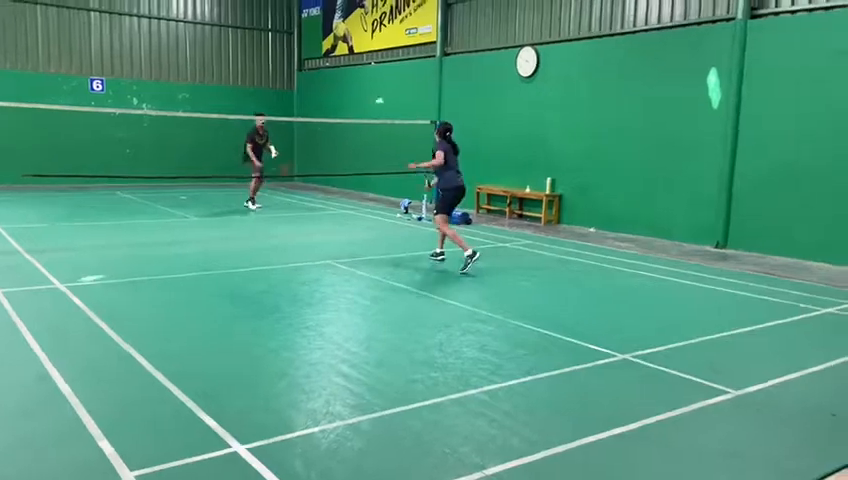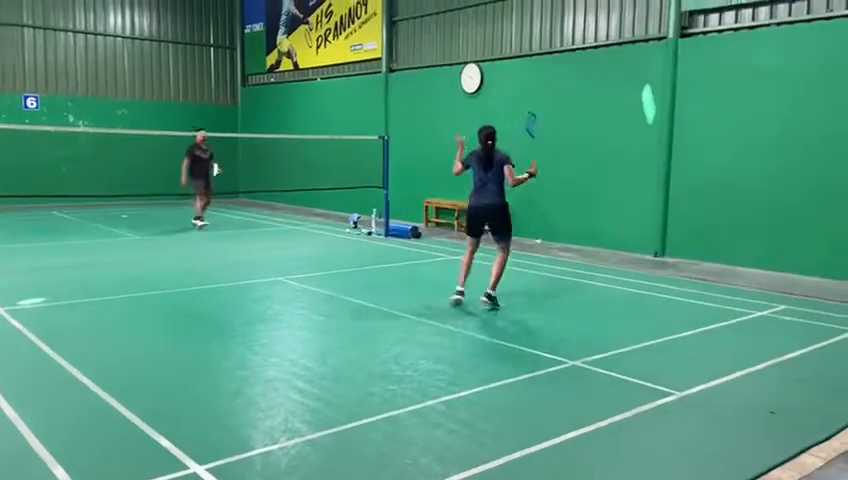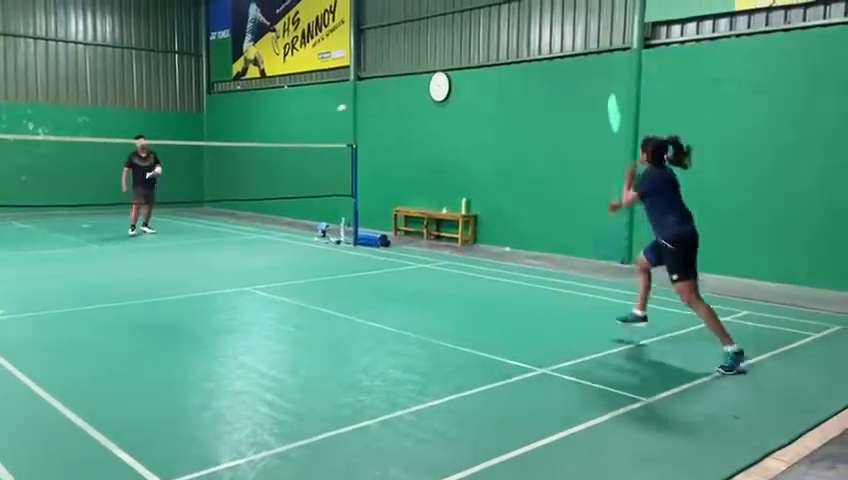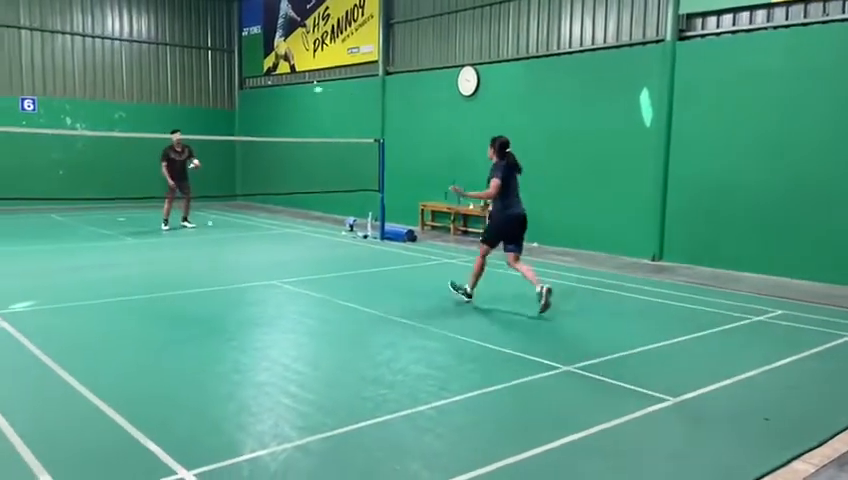
dt=1s
person 1, frame 1
left shoulder: (440, 145)
right shoulder: (452, 147)
left elbow: (439, 162)
left wrist: (418, 165)
right wrist: (433, 183)
left hip: (449, 188)
right hip: (459, 187)
left knee: (442, 224)
right knee: (441, 218)
left ankle: (470, 252)
right ankle: (440, 250)
person 1, frame 2
left shoulder: (473, 155)
right shoulder: (503, 157)
left elbow: (456, 171)
right elbow: (513, 181)
left wrist: (460, 150)
right wrist: (529, 174)
left hip: (475, 208)
right hip: (496, 208)
left knee: (470, 250)
right knee: (503, 251)
left ankle: (459, 289)
right ankle: (490, 291)
person 1, frame 3
left shoulder: (648, 175)
right shoulder: (664, 172)
left elbow: (627, 201)
left wrist: (628, 184)
right wrist: (619, 203)
left hip: (677, 239)
right hip: (673, 238)
left knee: (690, 298)
right knee: (642, 263)
left ankle: (732, 350)
right ankle: (639, 314)
person 1, frame 4
left shoulder: (497, 167)
right shoulder: (510, 167)
left elbow: (492, 192)
left wrist: (466, 194)
right wrist: (492, 205)
left hip: (504, 218)
right hip: (519, 217)
left knee: (482, 253)
right knee: (514, 261)
left ankle: (468, 290)
right ankle: (541, 288)
